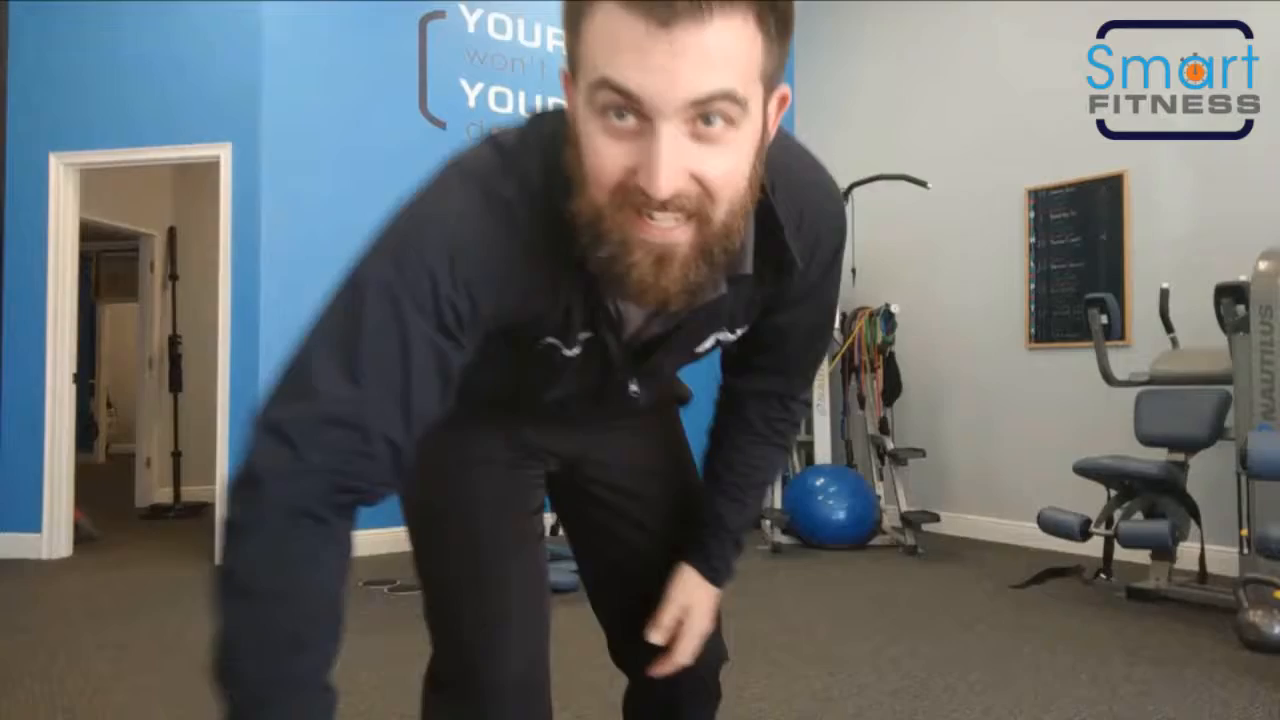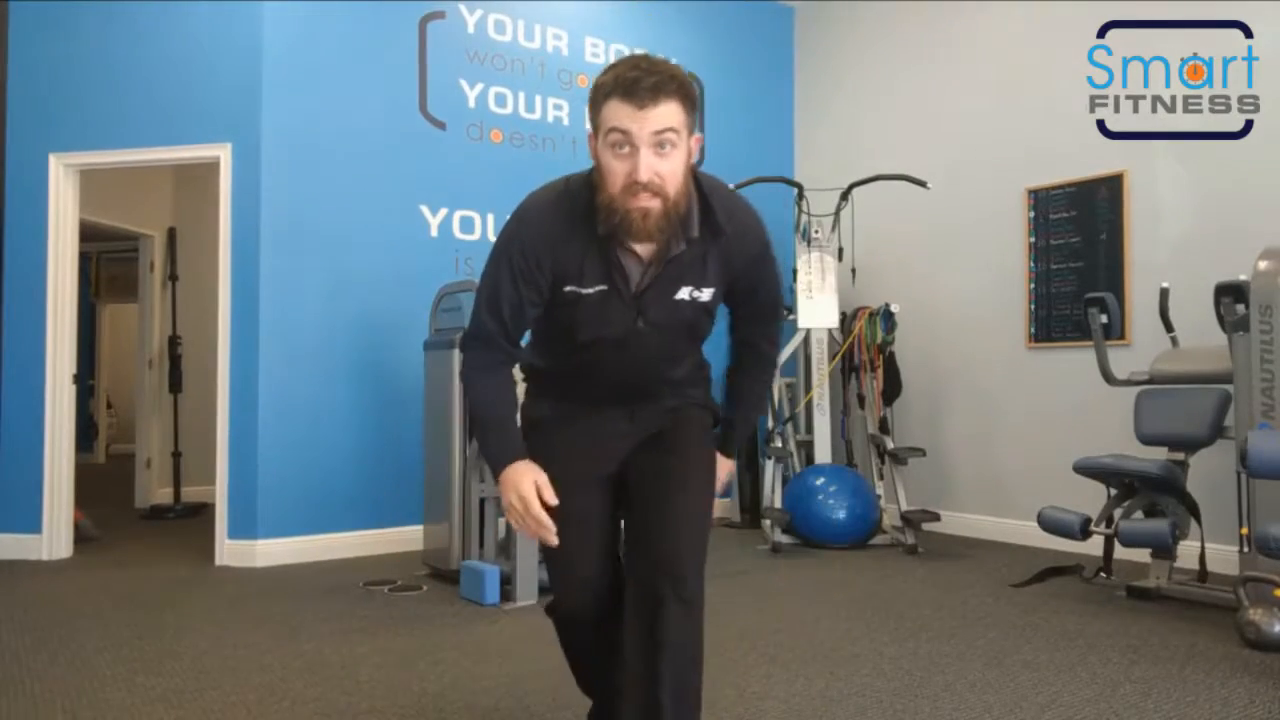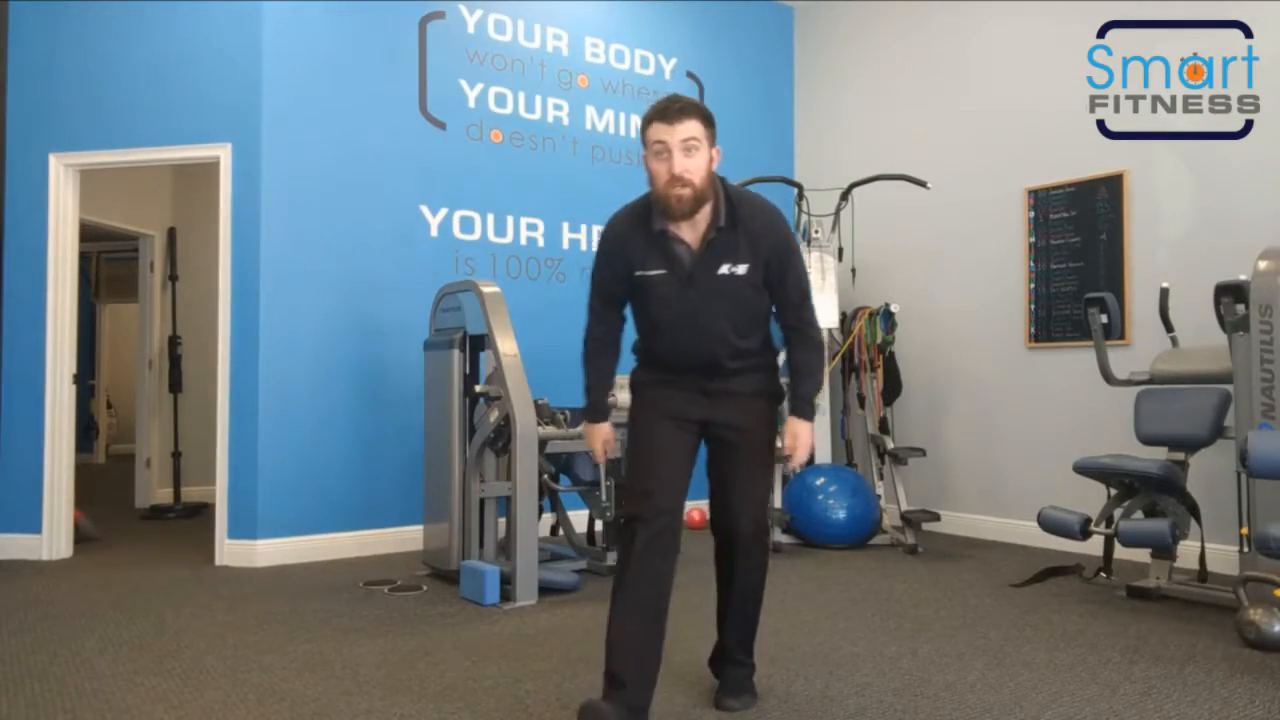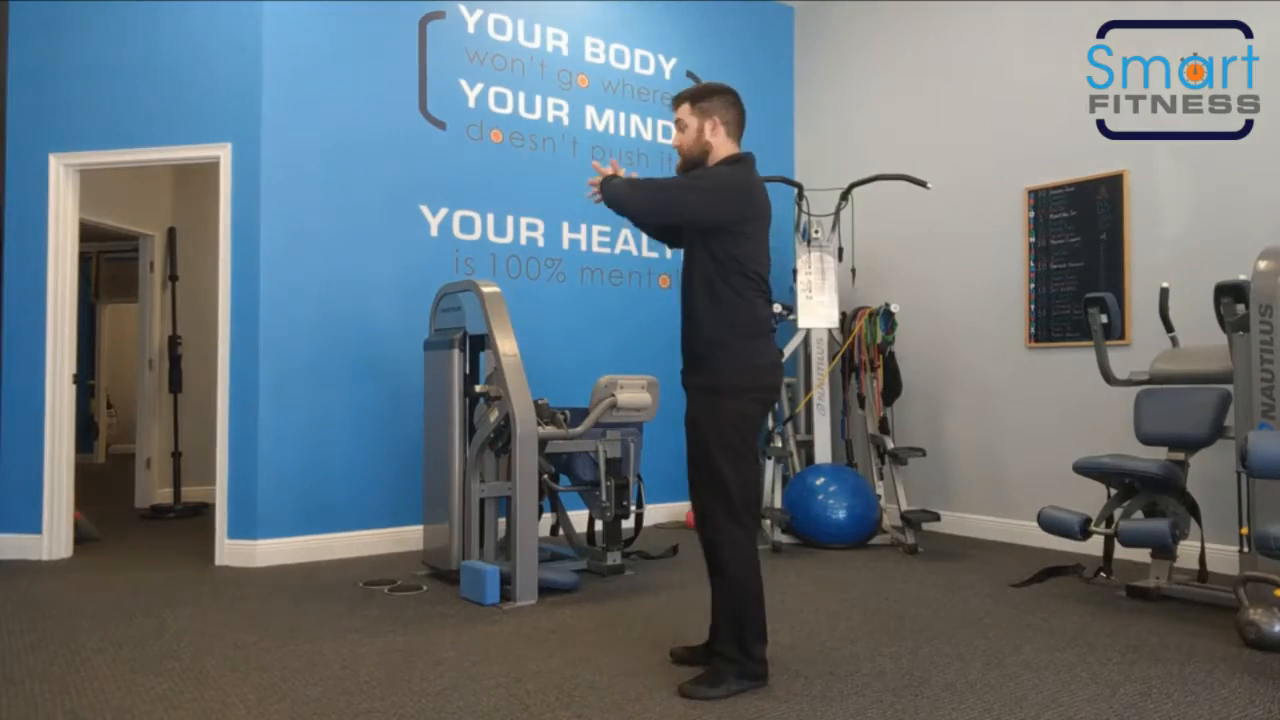
dt=1s
person 1, frame 1
left shoulder: (803, 214)
right shoulder: (477, 214)
left elbow: (766, 400)
right elbow: (306, 476)
left wrist: (711, 560)
left hip: (626, 411)
right hip: (470, 413)
left knee: (681, 659)
person 1, frame 2
left shoulder: (735, 227)
right shoulder: (543, 224)
left elbow: (758, 341)
right elbow: (489, 351)
left wrist: (732, 440)
right wrist: (509, 458)
left hip: (674, 415)
right hip: (567, 416)
left knee: (669, 591)
right knee: (580, 593)
person 1, frame 3
left shoulder: (761, 223)
right shoulder: (625, 233)
left elbow: (798, 322)
right elbow: (604, 325)
left wrist: (801, 409)
right wrist: (596, 410)
left hip: (744, 392)
right hip: (662, 391)
left knee: (743, 530)
right knee: (648, 523)
left ankle: (735, 667)
person 1, frame 4
left shoulder: (730, 186)
right shoulder: (722, 188)
left elbow: (639, 198)
right elbow: (674, 227)
left wrist: (610, 185)
right wrist: (622, 188)
left hip: (733, 378)
right hip: (726, 374)
left knee: (725, 516)
right knee: (721, 513)
left ankle: (744, 659)
right ankle: (729, 641)
